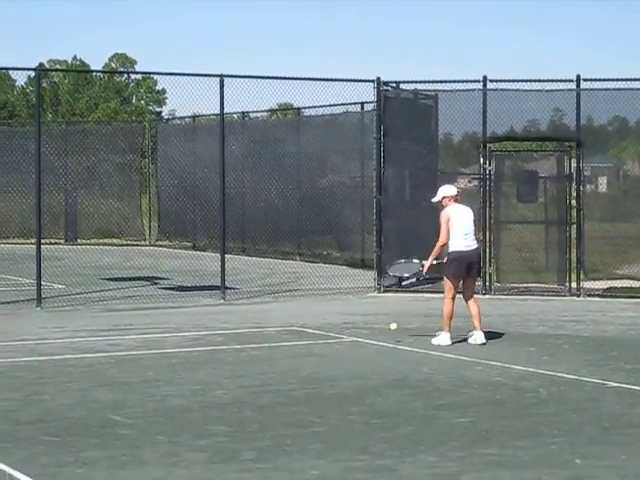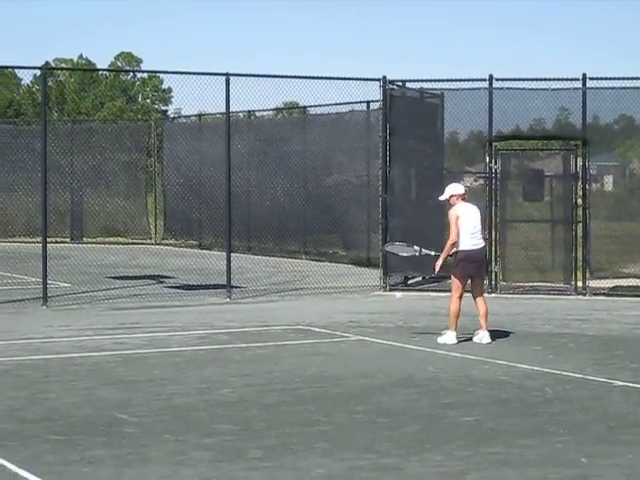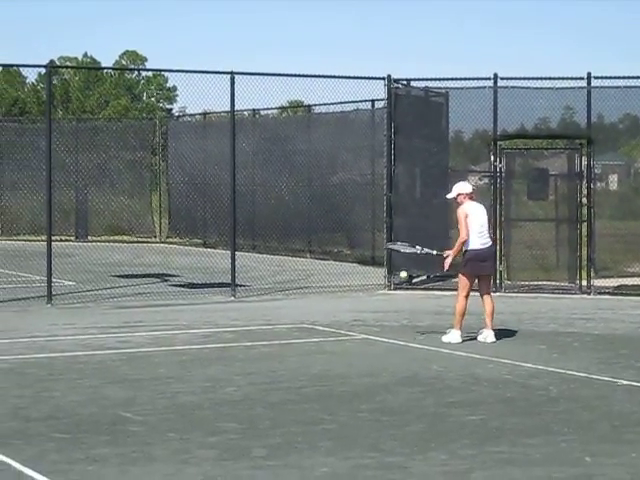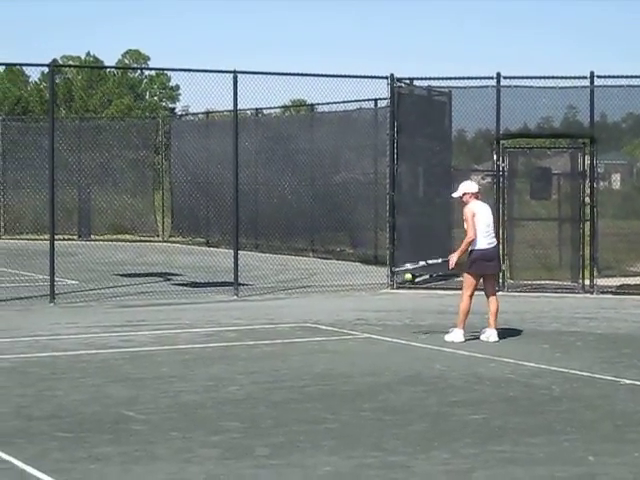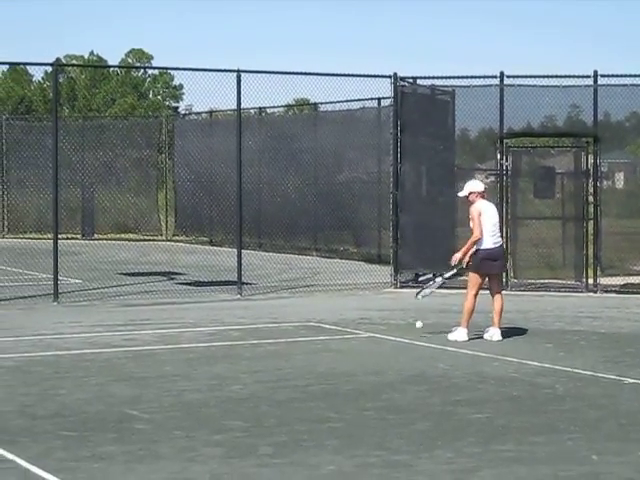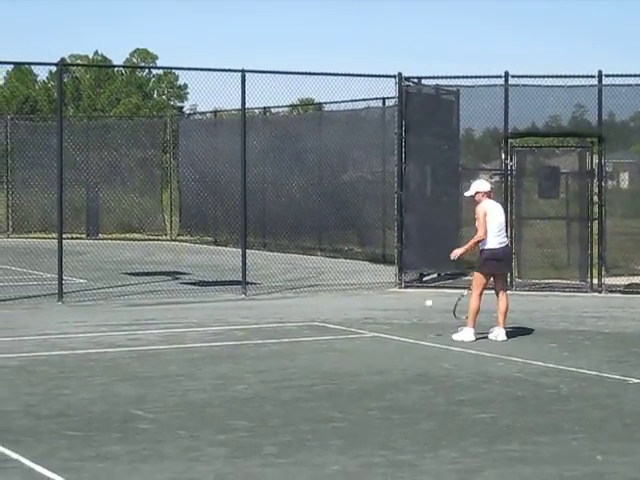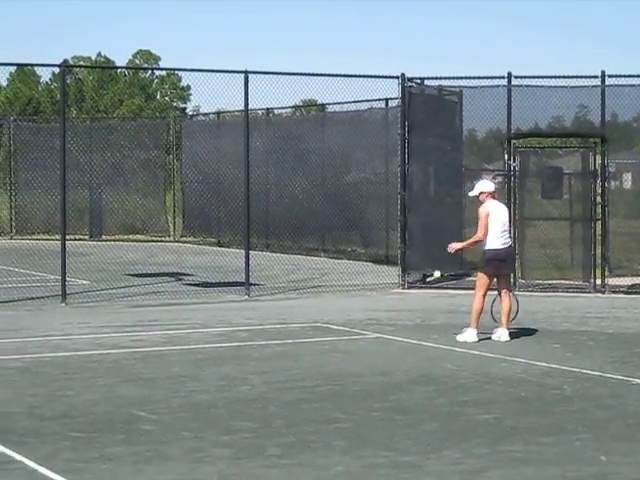
dt=0.1s
person 1, frame 1
left shoulder: (446, 212)
right shoulder: (468, 210)
left elbow: (443, 240)
left wrist: (430, 259)
left hip: (458, 256)
right hip: (473, 253)
left knee: (449, 297)
right knee: (469, 296)
left ankle: (445, 334)
right ankle: (478, 332)
person 1, frame 2
left shoulder: (454, 211)
right shoulder: (475, 209)
left elbow: (453, 239)
left wrist: (441, 258)
right wrist: (455, 250)
left hip: (465, 255)
right hip: (481, 252)
left knee: (456, 295)
right knee: (478, 294)
left ankle: (451, 333)
right ankle: (484, 332)
person 1, frame 3
left shoulder: (462, 209)
right shoulder: (481, 207)
left elbow: (464, 237)
left wrist: (452, 255)
right wrist: (454, 252)
left hip: (474, 254)
right hip: (488, 251)
left knee: (462, 295)
right knee: (486, 293)
left ankle: (456, 332)
right ankle: (488, 331)
person 1, frame 4
left shoulder: (469, 208)
right shoulder: (486, 207)
left elbow: (471, 236)
left wrist: (457, 254)
right wrist: (461, 251)
left hip: (479, 254)
right hip: (493, 251)
left knee: (467, 294)
right knee: (491, 293)
left ankle: (459, 331)
right ankle: (492, 331)
person 1, frame 5
left shoulder: (475, 207)
right shoulder: (491, 206)
left elbow: (477, 235)
left wrist: (462, 252)
right wrist: (471, 254)
left hip: (485, 253)
right hip: (498, 250)
left knee: (471, 293)
right knee: (496, 292)
left ankle: (462, 330)
right ankle: (495, 330)
person 1, frame 6
left shoulder: (481, 207)
right shoulder: (498, 206)
left elbow: (481, 235)
left wrist: (463, 249)
left hip: (490, 253)
right hip: (504, 250)
left knee: (476, 292)
right knee: (501, 292)
left ankle: (469, 330)
right ankle: (500, 330)
person 1, frame 7
left shoulder: (484, 208)
right shoulder: (503, 207)
left elbow: (480, 236)
left wrist: (461, 245)
left hip: (493, 253)
right hip: (508, 250)
left knee: (480, 293)
right knee: (504, 292)
left ankle: (472, 331)
right ankle: (503, 330)
